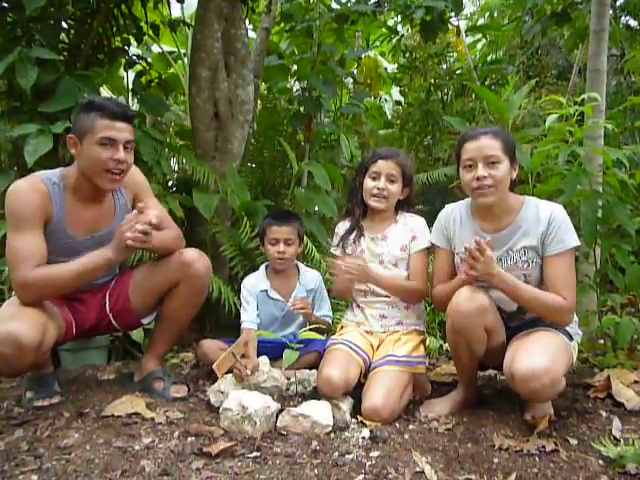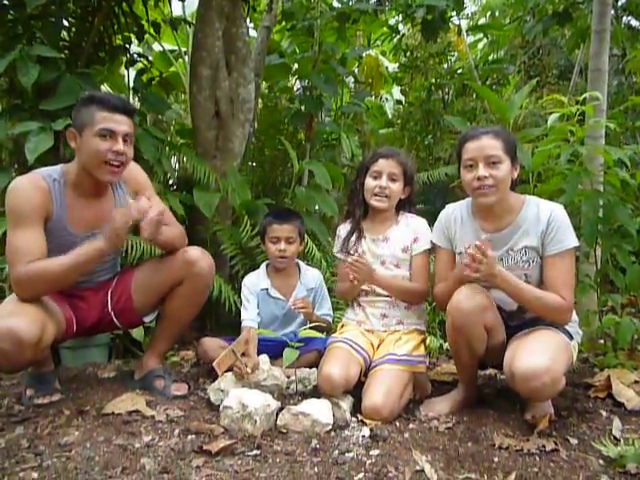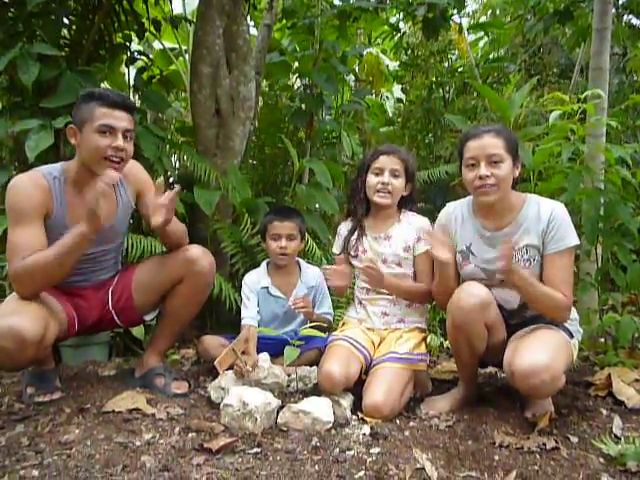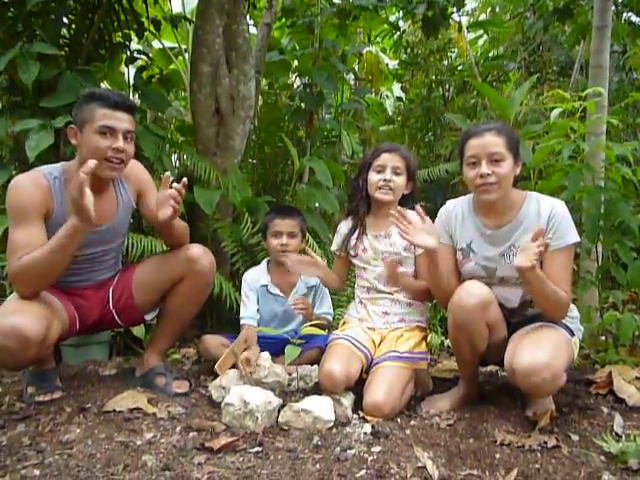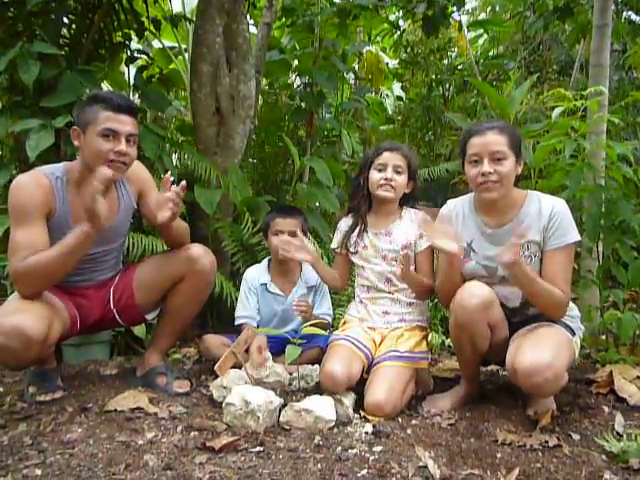
dt=0.1s
person 1, frame 1
left shoulder: (130, 179)
right shoulder: (30, 193)
left elbow: (176, 240)
right elbow: (26, 287)
left wrist: (149, 239)
right wrist: (112, 252)
left hip: (110, 296)
right hip: (51, 302)
left knee: (196, 264)
left ankle: (150, 366)
right ankle: (42, 370)
person 1, frame 2
left shoulder: (130, 176)
right shoulder: (31, 189)
left elbow: (179, 241)
left wrist: (157, 234)
right wrist: (104, 243)
left hip: (112, 292)
right hip: (52, 299)
left knee: (198, 263)
left ankle: (150, 364)
right ankle: (42, 367)
person 1, frame 3
left shoulder: (132, 174)
right shoulder: (31, 187)
left elbow: (181, 240)
left wrist: (164, 225)
right wrist: (88, 229)
left hip: (112, 292)
right hip: (54, 298)
left knee: (199, 261)
left ankle: (151, 362)
right ankle: (43, 365)
person 1, frame 4
left shoulder: (132, 174)
right shoulder: (31, 187)
left elbow: (181, 242)
left wrist: (168, 220)
right wrist: (79, 223)
left hip: (113, 291)
right hip: (55, 297)
left knee: (199, 260)
left ankle: (151, 362)
right ankle: (44, 365)
person 1, frame 5
left shoulder: (134, 175)
right shoulder: (33, 187)
left elbow: (181, 242)
left wrist: (167, 222)
right wrist: (88, 228)
left hip: (114, 290)
right hip: (57, 297)
left knee: (200, 260)
left ankle: (152, 361)
right ankle: (45, 364)
person 2, frame 1
left shoulder: (549, 217)
right shoulder: (450, 218)
left elbow: (564, 312)
right elbow: (440, 300)
left wrist: (496, 275)
right wrist: (468, 277)
left hip: (543, 326)
right hip: (481, 331)
left knee: (530, 377)
right knee: (466, 301)
left ankle: (541, 391)
right ankle: (466, 390)
person 2, frame 2
left shoulder: (549, 216)
right shoulder: (451, 218)
left elbow: (562, 312)
right elbow: (442, 300)
left wrist: (500, 275)
right wrist: (457, 275)
left hip: (544, 325)
right hip: (481, 330)
left knee: (532, 376)
right knee: (467, 298)
left ankle: (540, 390)
right ankle: (466, 388)
person 2, frame 3
left shoulder: (550, 215)
right shoulder: (451, 216)
left elbow: (561, 310)
right elbow: (443, 301)
left wrist: (513, 272)
right wrist: (444, 265)
left hip: (543, 323)
right hip: (482, 329)
left knee: (531, 374)
right knee: (469, 296)
left ankle: (540, 389)
right ankle: (466, 387)
person 2, frame 4
left shoulder: (550, 212)
right shoulder: (452, 213)
left elbow: (559, 309)
right elbow: (443, 298)
left wrist: (529, 271)
right wrist: (434, 253)
left hip: (543, 322)
right hip: (480, 326)
left knee: (532, 372)
right knee: (469, 297)
left ankle: (541, 386)
right ankle: (468, 385)
person 2, frame 5
left shoulder: (551, 211)
right shoulder: (453, 212)
left elbow: (558, 308)
right elbow: (447, 299)
left wrist: (516, 268)
right wrist: (448, 257)
left hip: (545, 320)
right hip: (485, 327)
left knee: (534, 372)
right knee: (473, 297)
left ankle: (542, 386)
right ankle: (469, 385)
person 3, frame 1
left shoulder: (415, 226)
right shoulder: (346, 229)
left elbow: (418, 291)
right elbow: (342, 293)
left wrist: (372, 276)
right wrist: (346, 280)
left hip: (404, 329)
right hip: (358, 324)
left knee: (376, 410)
right knee: (331, 384)
left ankle: (411, 379)
right ankle: (391, 374)
person 3, frame 2
left shoulder: (415, 227)
right shoulder: (348, 230)
left elbow: (421, 292)
right elbow: (345, 295)
left wrist: (376, 279)
right wrist: (349, 283)
left hip: (403, 329)
right hip: (358, 324)
left knee: (377, 409)
right knee: (331, 381)
left ankle: (411, 377)
right ankle: (379, 372)
person 3, frame 3
left shoulder: (418, 226)
right shoulder: (349, 228)
left elbow: (427, 292)
right elbow: (343, 285)
left wrist: (385, 281)
right wrist: (338, 281)
left hip: (404, 327)
right hip: (359, 322)
left knee: (377, 406)
right knee: (331, 379)
left ankle: (412, 375)
right ankle: (374, 370)
person 3, frame 4
right shoulder: (350, 227)
left elbow: (427, 292)
right elbow: (338, 281)
left wrist: (402, 280)
right wrist: (316, 268)
left hip: (404, 325)
right hip: (360, 320)
left knee: (377, 406)
right knee: (332, 378)
left ankle: (410, 374)
right ankle: (383, 370)
person 3, frame 5
left shoulder: (417, 223)
right shoulder: (350, 225)
left elbow: (427, 290)
right elbow: (340, 281)
left wrist: (410, 277)
right wrist: (313, 259)
left hip: (405, 325)
right hip: (360, 320)
left knee: (378, 405)
right knee: (333, 378)
left ankle: (410, 374)
right ankle: (374, 368)
person 4, frame 1
left shoulder: (313, 279)
right shoulder: (251, 283)
left elbow: (325, 327)
right elbow: (249, 327)
left wrist: (311, 318)
right wrist: (251, 358)
left hip: (298, 349)
right hip: (261, 348)
right knee: (205, 348)
person 4, frame 2
left shoulder: (313, 278)
right shoulder: (252, 281)
left elbow: (326, 326)
right elbow: (249, 326)
left wrist: (311, 317)
right wrist: (251, 357)
left hip: (298, 347)
right hip: (261, 346)
left knee: (327, 345)
right knee: (206, 346)
person 4, frame 3
left shoulder: (314, 276)
right shoulder: (252, 279)
left elbow: (327, 324)
right elbow: (249, 324)
left wrist: (312, 316)
right wrist: (251, 354)
left hip: (299, 345)
right hip: (262, 345)
left knee: (328, 343)
right knee: (206, 344)
person 4, frame 4
left shoulder: (314, 276)
right shoulder: (252, 277)
left elbow: (326, 324)
right elbow: (248, 323)
left wrist: (311, 317)
right wrist: (252, 348)
left hip: (298, 344)
right hip: (263, 342)
left knee: (328, 342)
right knee: (207, 343)
person 4, frame 5
left shoulder: (314, 275)
right shoulder: (253, 276)
left elbow: (326, 325)
right elbow: (247, 322)
left wrist: (310, 318)
right wrist: (256, 338)
left hip: (299, 344)
right hip: (262, 342)
left knee: (329, 342)
right knee: (208, 343)
